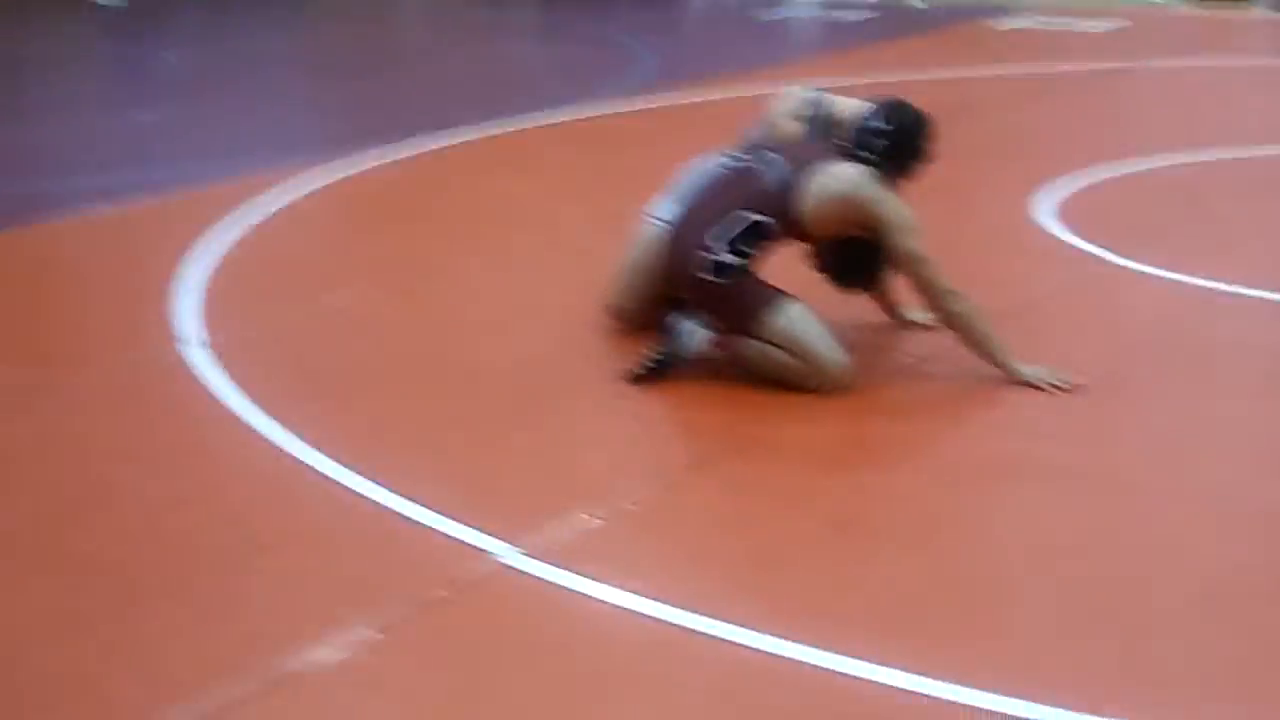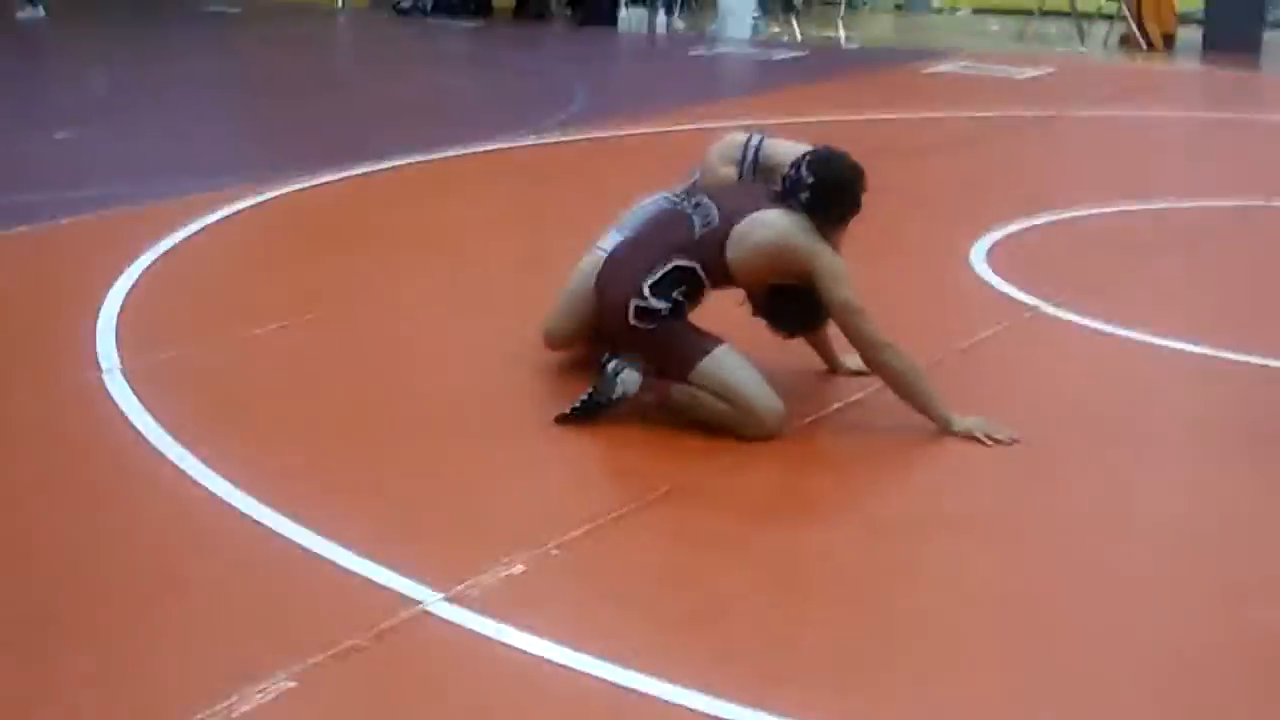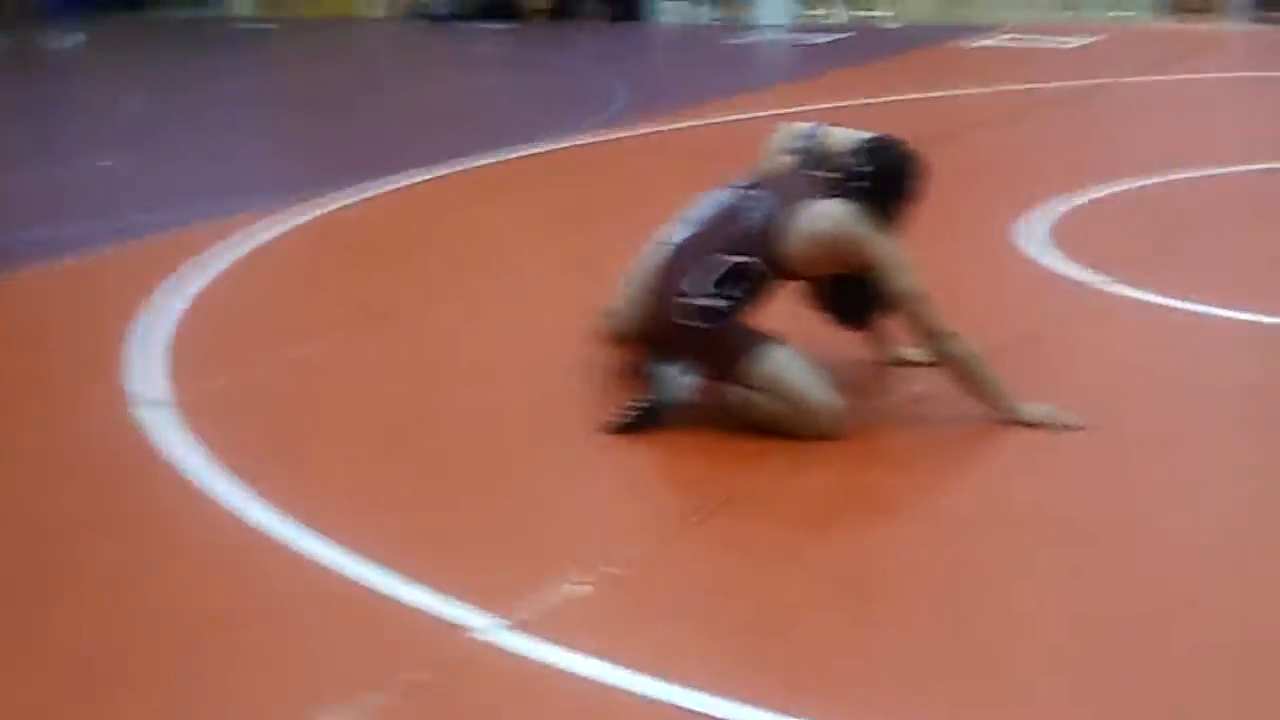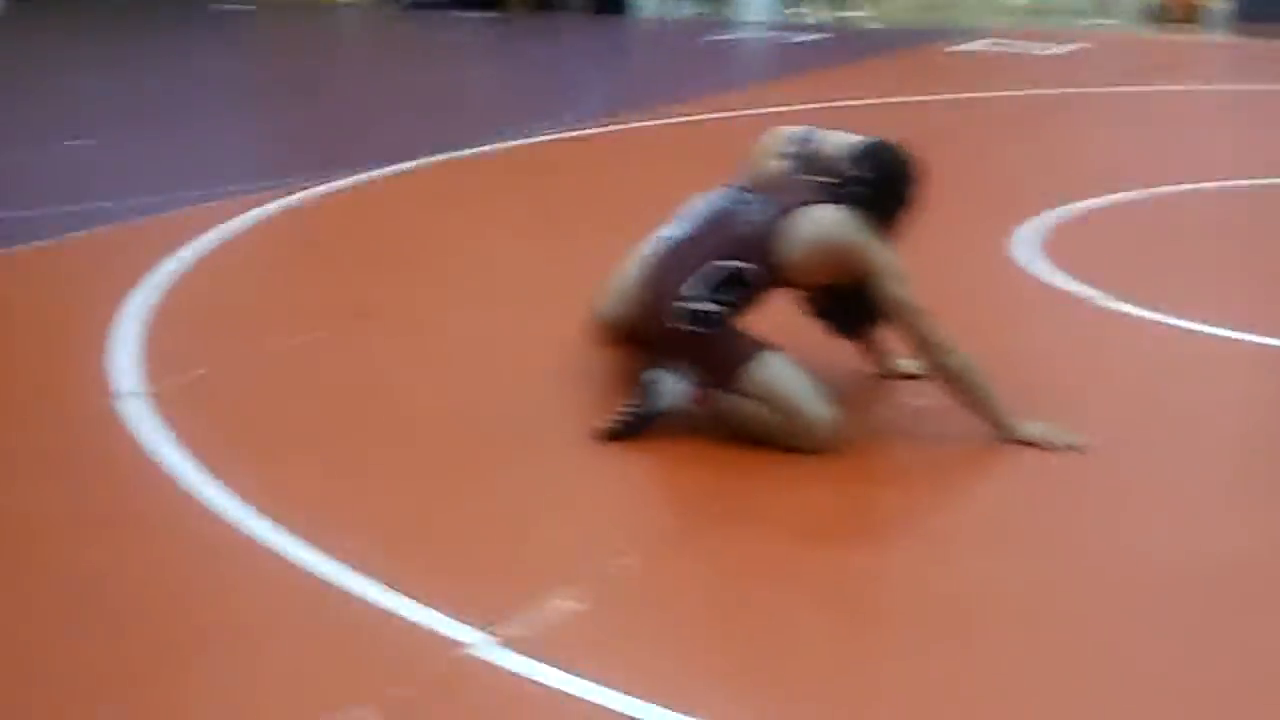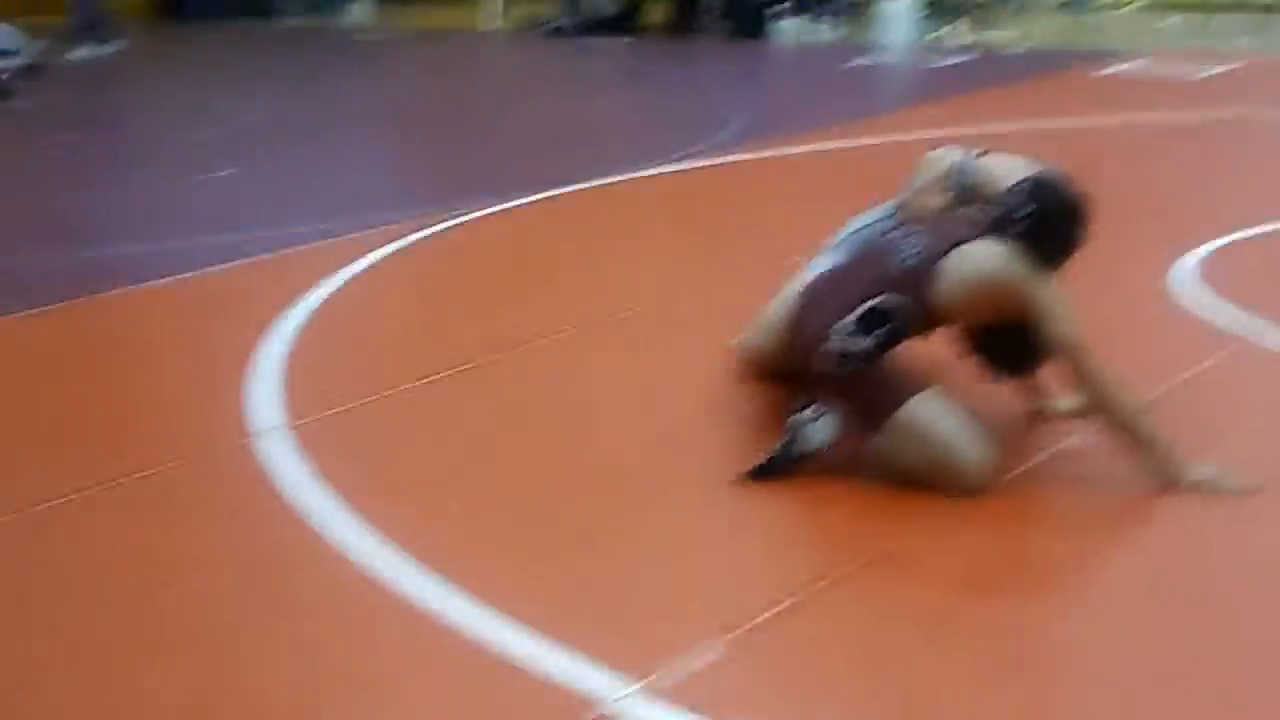
dt=0.2s
person 1, frame 1
left shoulder: (816, 139)
right shoulder: (880, 202)
right elbow: (943, 297)
right wrist: (1015, 368)
left hip: (687, 214)
right hip: (714, 261)
right knee: (832, 373)
right ankle: (706, 341)
person 1, frame 2
left shoulder: (748, 188)
right shoulder: (809, 248)
right elbow: (876, 349)
right wrist: (950, 419)
left hip: (621, 258)
right hip: (646, 309)
right knee: (766, 419)
right ankle: (637, 383)
person 1, frame 3
left shoulder: (805, 174)
right shoulder: (864, 237)
right elbow: (938, 338)
right wrist: (1013, 408)
right hip: (700, 309)
right knee: (824, 417)
right ankle: (693, 388)
person 1, frame 4
left shoulder: (798, 176)
right shoulder: (861, 245)
right elbow: (938, 352)
right wrist: (1010, 425)
right hip: (694, 311)
right knee: (820, 430)
right ankle: (685, 394)
person 1, frame 5
left shoulder: (960, 214)
right shoulder: (1026, 284)
right elbow: (1100, 392)
right hip: (842, 350)
right knee: (971, 472)
right ankle: (832, 432)
